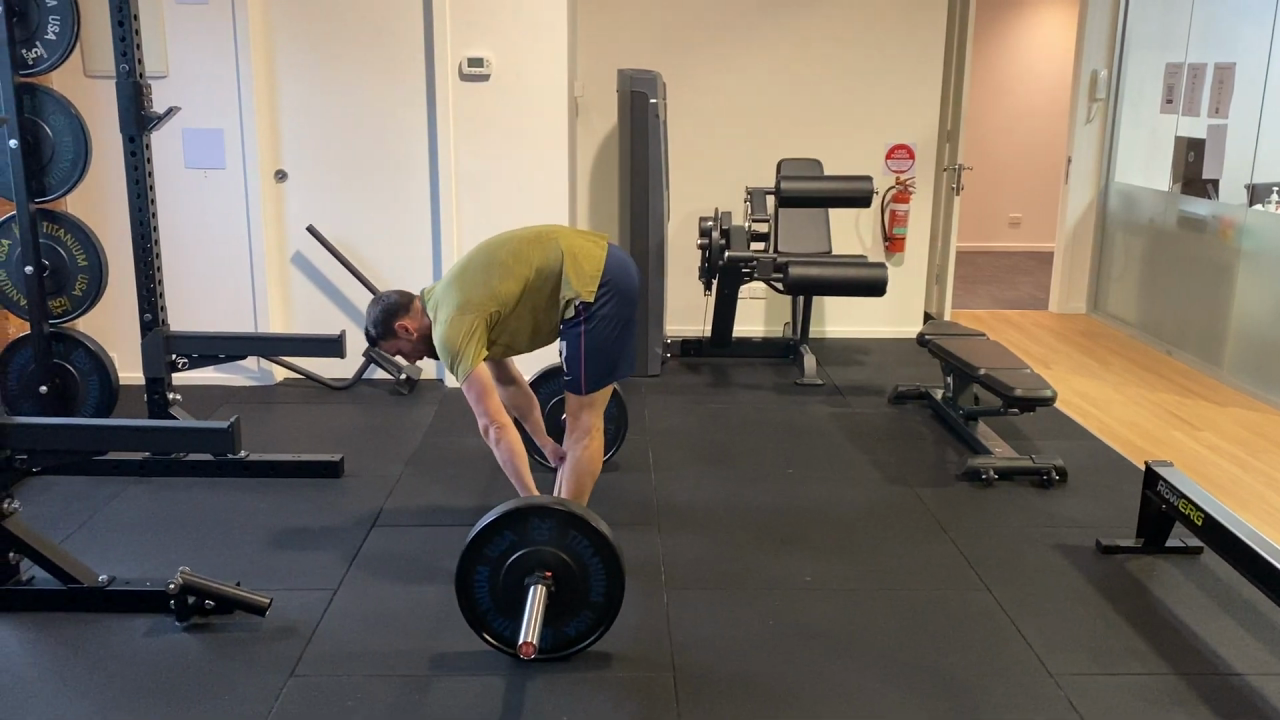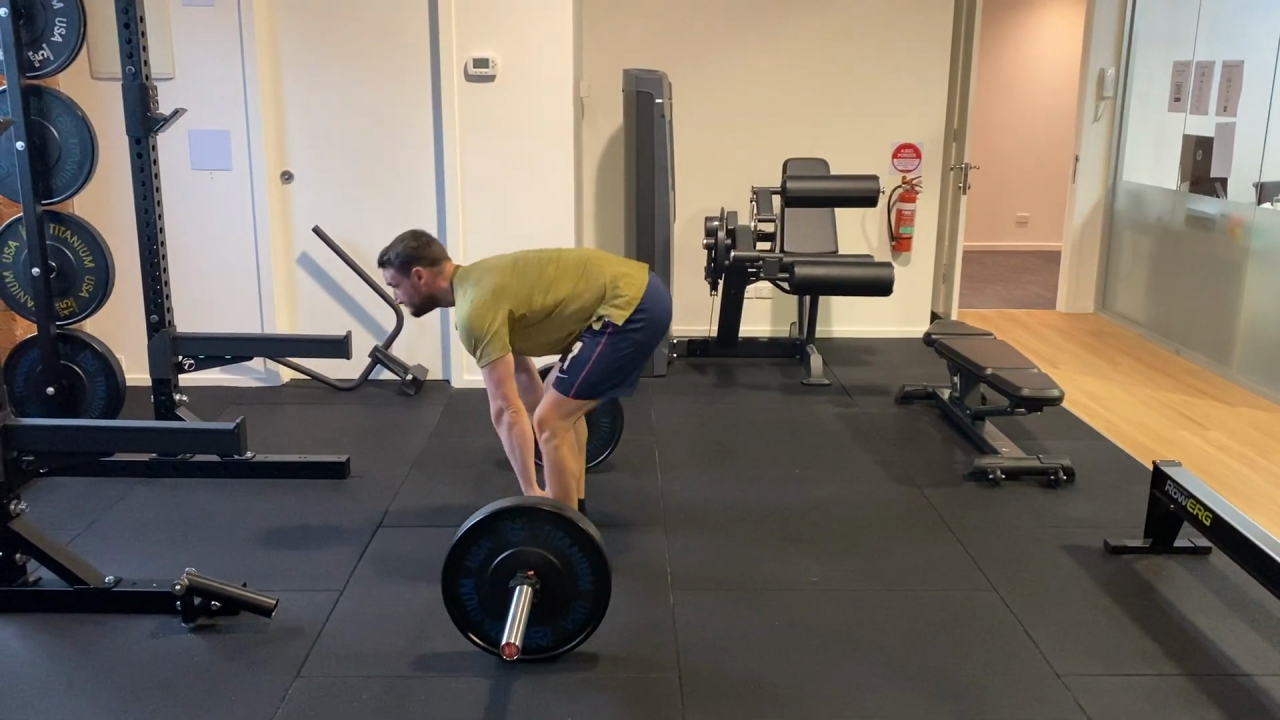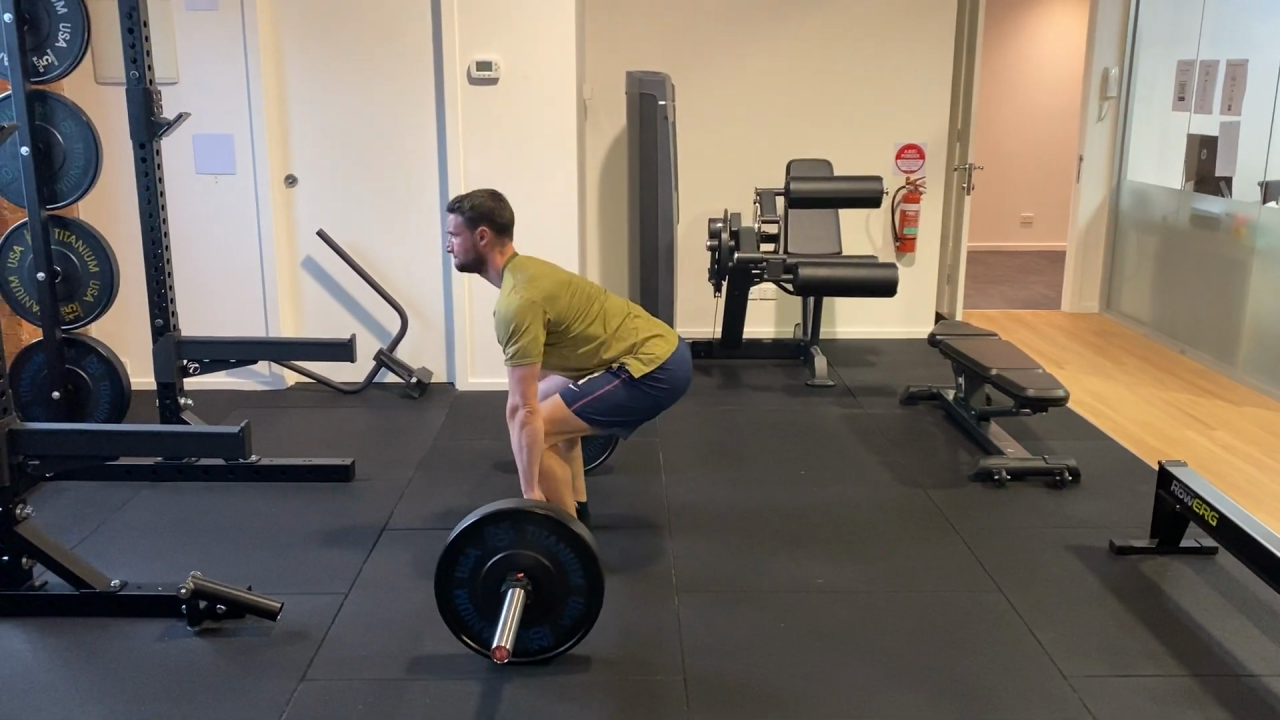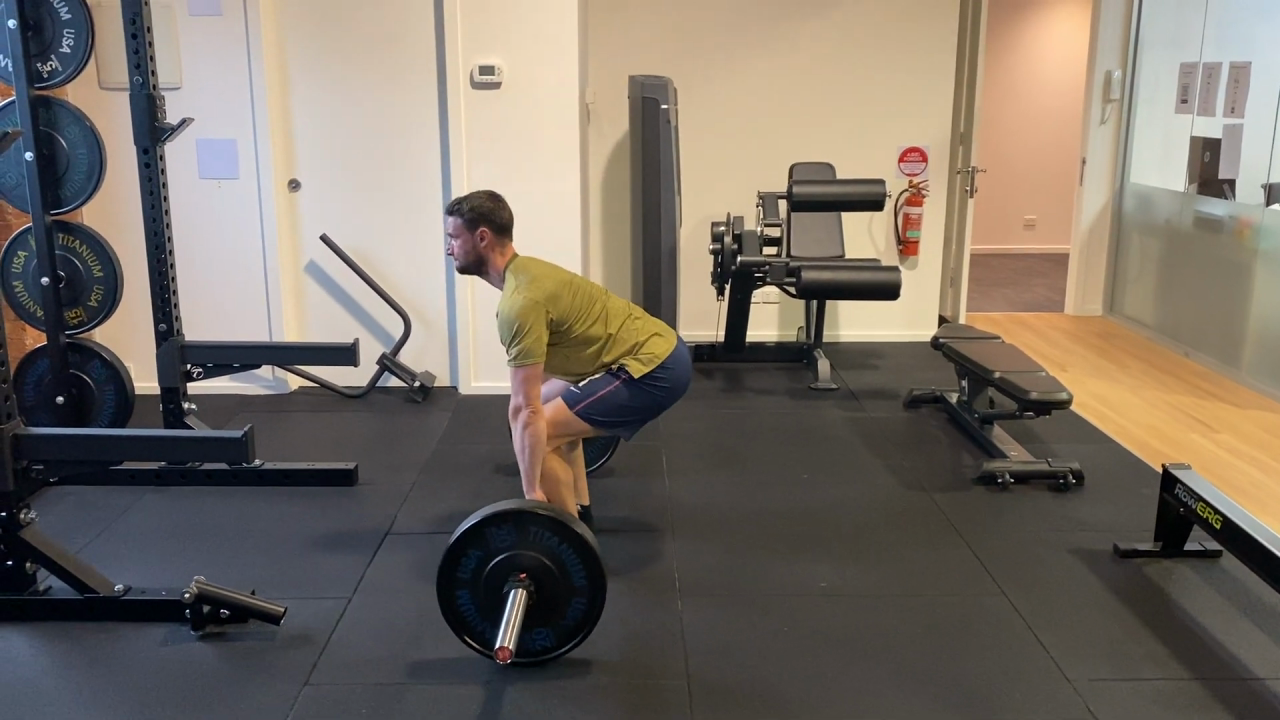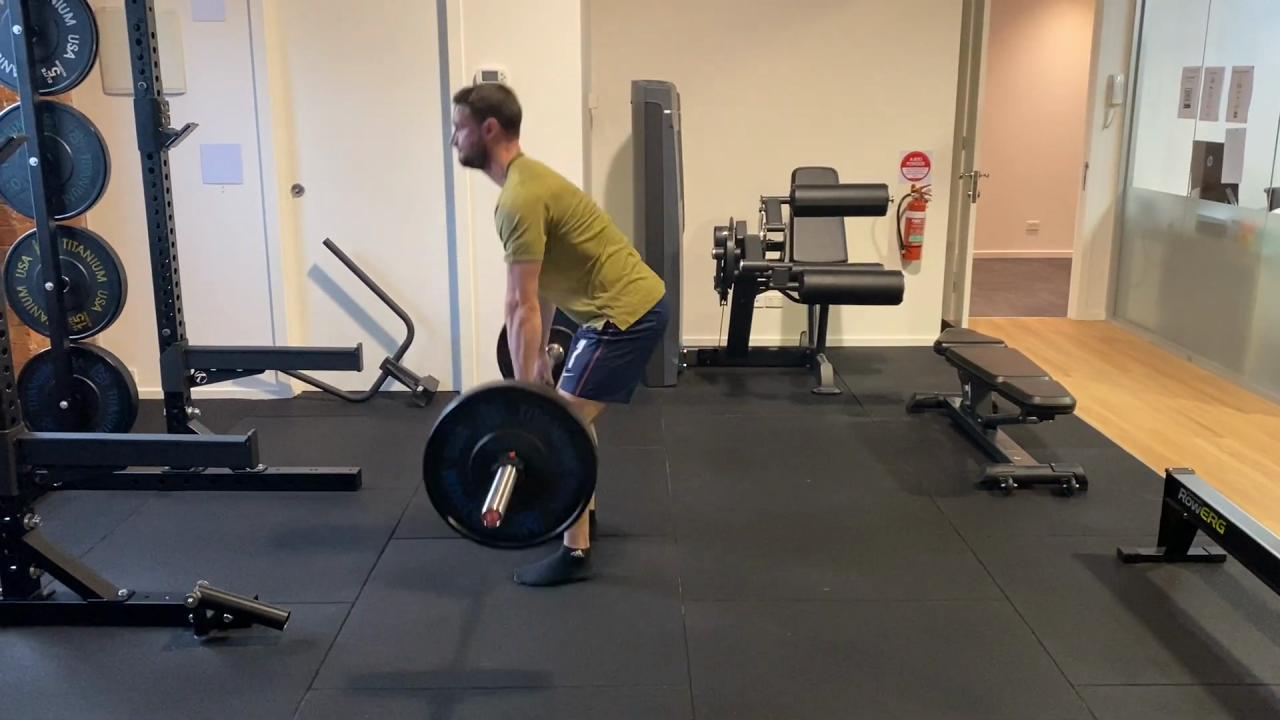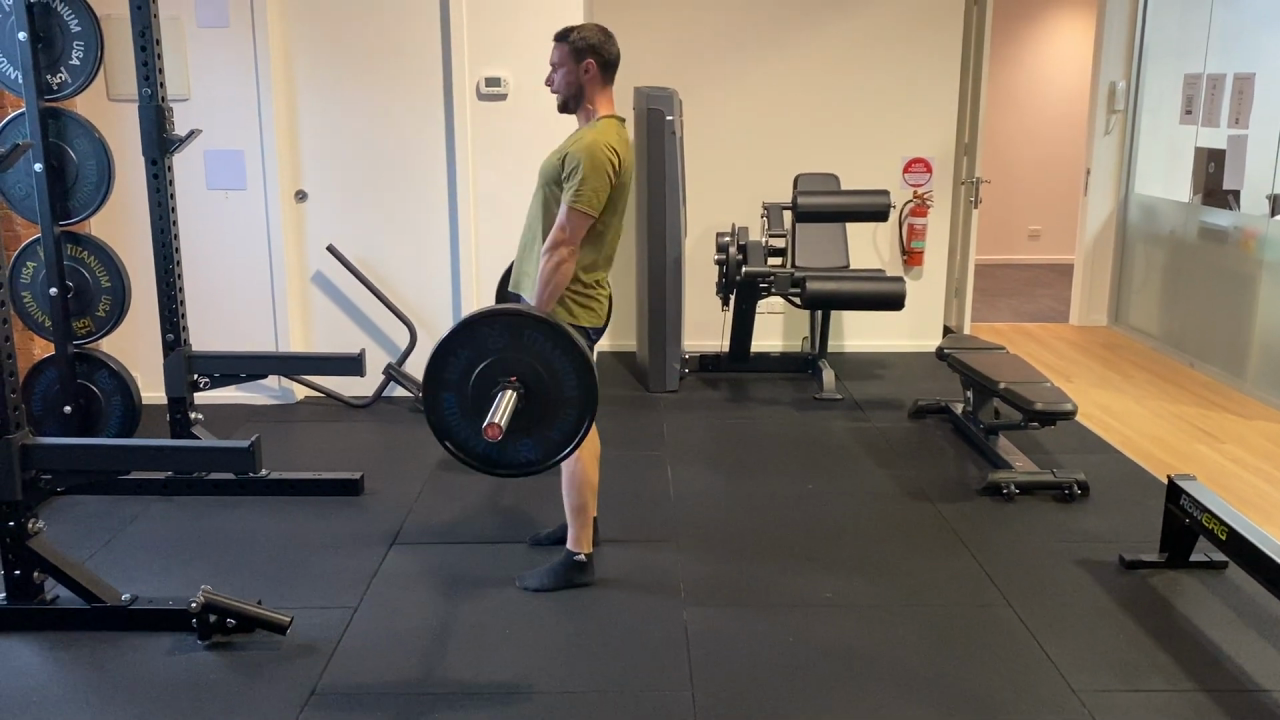
dt=0.5s
person 1, frame 1
left shoulder: (451, 329)
right shoulder: (449, 304)
left elbow: (493, 424)
right elbow: (508, 383)
left wrist: (532, 499)
right wrist: (545, 443)
left hip: (594, 279)
right hip: (603, 264)
left knee: (582, 418)
right knee: (580, 412)
person 1, frame 2
left shoulder: (474, 311)
right shoulder: (477, 285)
left elbow: (506, 410)
right elbow: (521, 370)
left wrist: (531, 494)
left hip: (629, 305)
right hip: (639, 291)
left knee: (552, 421)
right knee: (564, 409)
right ankle: (573, 509)
person 1, frame 3
left shoulder: (517, 302)
right shoulder: (526, 273)
left elbow: (522, 410)
left wrist: (530, 494)
left hip: (653, 369)
right hip: (657, 350)
left knee: (537, 430)
right knee: (549, 406)
right ankle: (575, 509)
person 1, frame 4
left shoulder: (520, 303)
right shoulder: (526, 274)
left elbow: (524, 410)
right elbow: (544, 363)
left wrist: (531, 494)
left hip: (653, 369)
right hip: (657, 352)
left knee: (541, 431)
right knee: (553, 412)
right ankle: (578, 511)
person 1, frame 5
left shoulder: (518, 200)
right shoulder: (532, 180)
left elbow: (521, 307)
right elbow: (538, 290)
right wrist: (541, 352)
left hip: (628, 313)
right hip: (633, 303)
right knee: (571, 418)
left ankle: (574, 554)
right ankle: (583, 517)
person 1, frame 6
left shoulder: (593, 145)
right shoulder: (600, 136)
left elbow: (562, 247)
right wrist: (534, 315)
left hip: (562, 311)
right hip: (567, 306)
left ankle: (578, 557)
right ankle: (583, 520)
